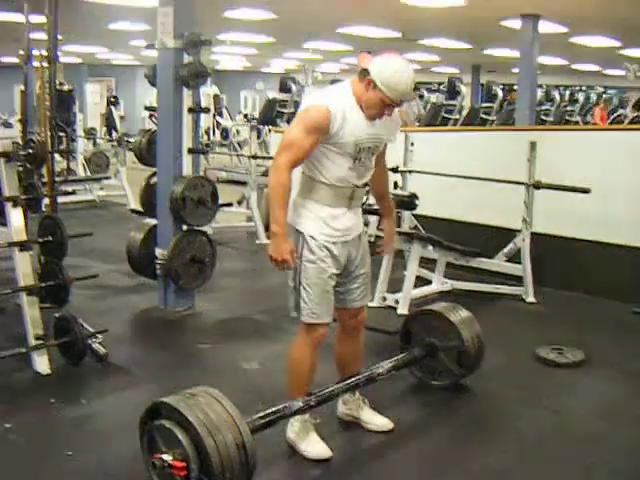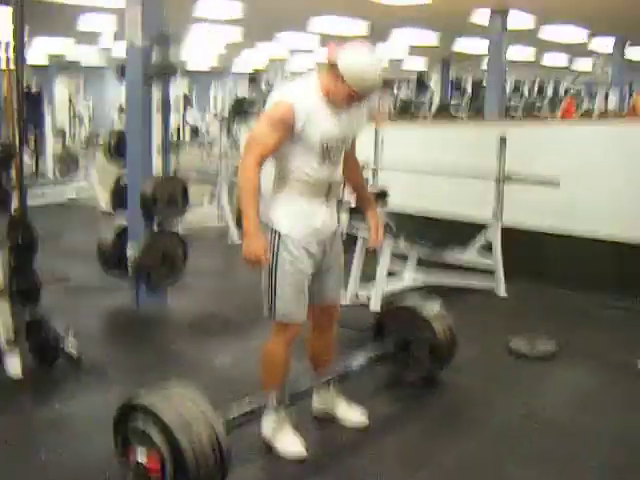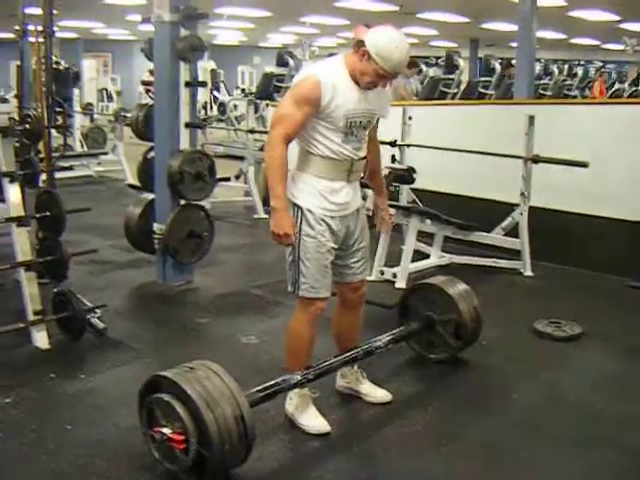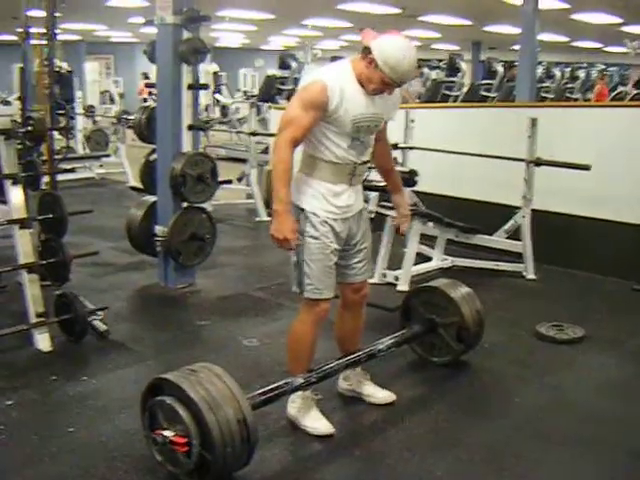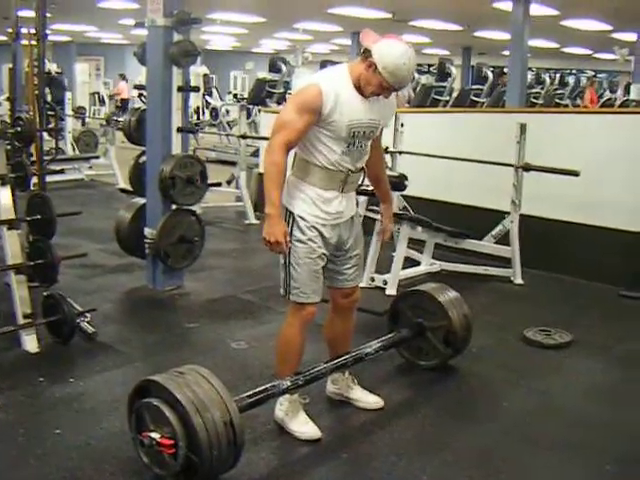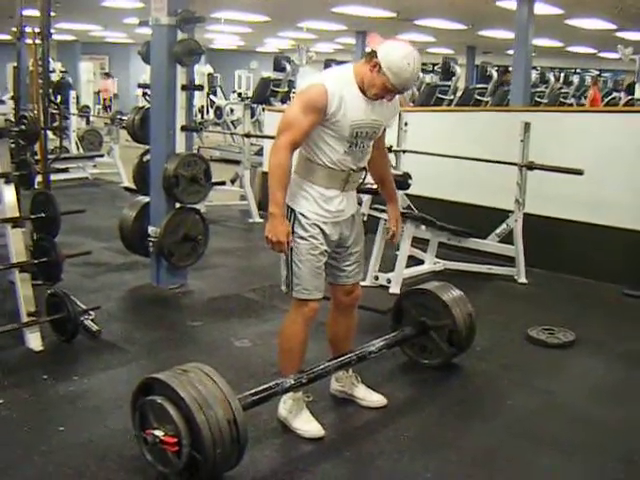
dt=0.5s
person 1, frame 1
left shoulder: (385, 116)
right shoulder: (325, 108)
right elbow: (281, 166)
left wrist: (388, 216)
right wrist: (279, 232)
left hip: (352, 228)
right hip: (315, 229)
left knee: (354, 319)
right knee: (313, 327)
left ankle: (351, 401)
right ankle: (298, 422)
person 1, frame 2
left shoulder: (352, 109)
right shoulder: (290, 103)
right elbow: (250, 162)
left wrist: (370, 207)
right wrist: (251, 230)
left hip: (327, 224)
right hip: (291, 226)
left knee: (327, 314)
right knee: (288, 325)
left ankle: (325, 395)
right ankle: (273, 417)
person 1, frame 3
left shoulder: (379, 90)
right shoulder: (317, 81)
right elbow: (277, 140)
left wrist: (381, 195)
right wrist: (279, 207)
left hip: (351, 202)
right hip: (312, 204)
left knee: (354, 292)
right knee: (312, 303)
left ankle: (349, 374)
right ankle: (296, 396)
person 1, frame 4
left shoulder: (386, 95)
right shoulder: (324, 85)
right elbow: (284, 143)
left wrist: (398, 193)
right wrist: (281, 211)
left hip: (353, 205)
right hip: (316, 206)
left knee: (356, 294)
right knee: (316, 304)
left ankle: (352, 376)
right ankle: (299, 398)
person 1, frame 5
left shoulder: (384, 101)
right shoulder: (320, 90)
right elbow: (277, 147)
left wrist: (386, 202)
right wrist: (272, 215)
left hip: (346, 211)
right hip: (307, 212)
left knee: (346, 299)
right knee: (304, 309)
left ankle: (340, 380)
right ankle: (287, 402)
person 1, frame 6
left shoulder: (387, 103)
right shoulder: (324, 90)
right elbow: (283, 146)
left wrist: (392, 201)
right wrist: (275, 214)
left hip: (347, 209)
right hip: (308, 209)
left knee: (348, 296)
right knee: (306, 305)
left ankle: (343, 378)
right ankle: (290, 399)
